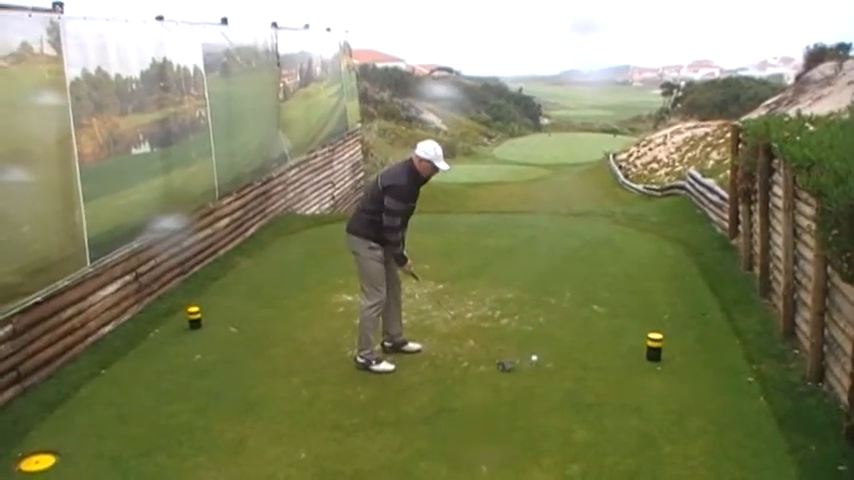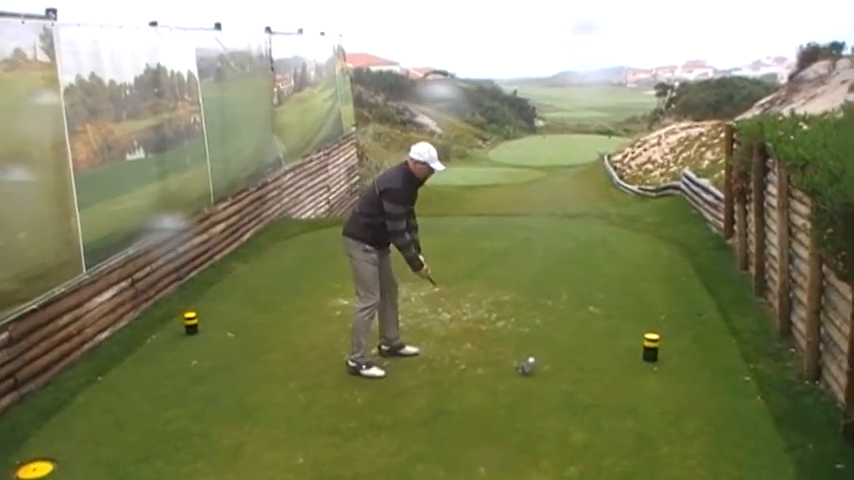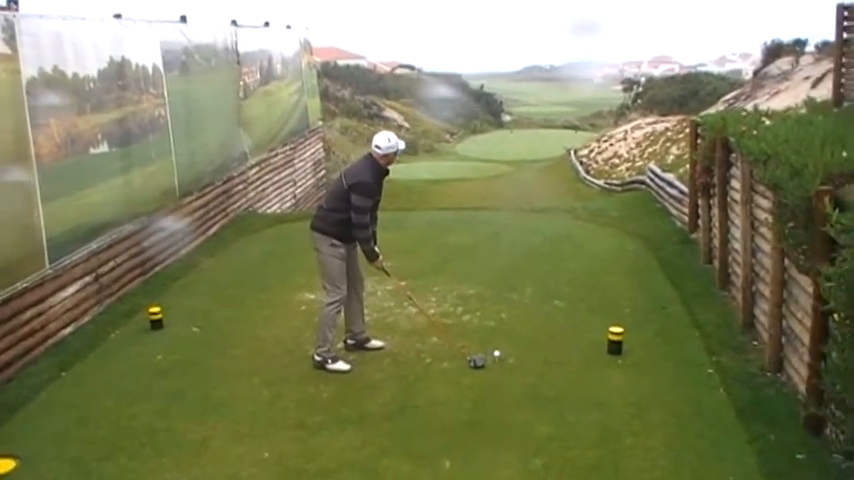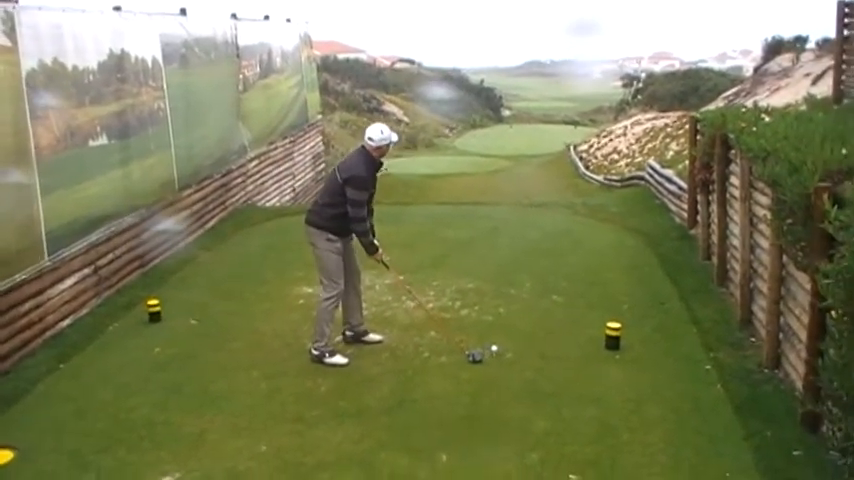
dt=0.5s
person 1, frame 1
left shoulder: (410, 177)
right shoulder: (399, 182)
left elbow: (400, 220)
right elbow: (391, 225)
left wrist: (401, 252)
right wrist: (401, 258)
left hip: (379, 237)
right hip: (365, 238)
left knee: (392, 288)
right knee: (375, 296)
left ankle: (393, 339)
right ankle: (365, 356)
person 1, frame 2
left shoulder: (408, 181)
right shoulder: (395, 186)
left elbow: (408, 221)
right elbow: (397, 230)
left wrist: (418, 254)
right wrist: (416, 263)
left hip: (377, 241)
right hip: (361, 242)
left knee: (389, 291)
right knee: (369, 299)
left ankle: (390, 343)
right ankle: (357, 360)
person 1, frame 3
left shoulder: (371, 170)
right shoulder: (365, 178)
left elbow: (368, 215)
right elbow: (360, 221)
left wrist: (374, 247)
right wrist: (372, 255)
left hip: (343, 234)
right hip: (329, 236)
left knee: (355, 285)
right knee: (336, 294)
left ankle: (355, 337)
right ankle: (322, 354)
person 1, frame 4
left shoulder: (364, 162)
right shoulder: (358, 172)
left elbow: (364, 208)
right elbow: (358, 216)
left wrist: (374, 239)
right wrist: (372, 248)
left hip: (339, 229)
right hip: (324, 231)
left knee: (352, 278)
right knee: (333, 288)
left ankle: (354, 330)
right ankle: (320, 348)
